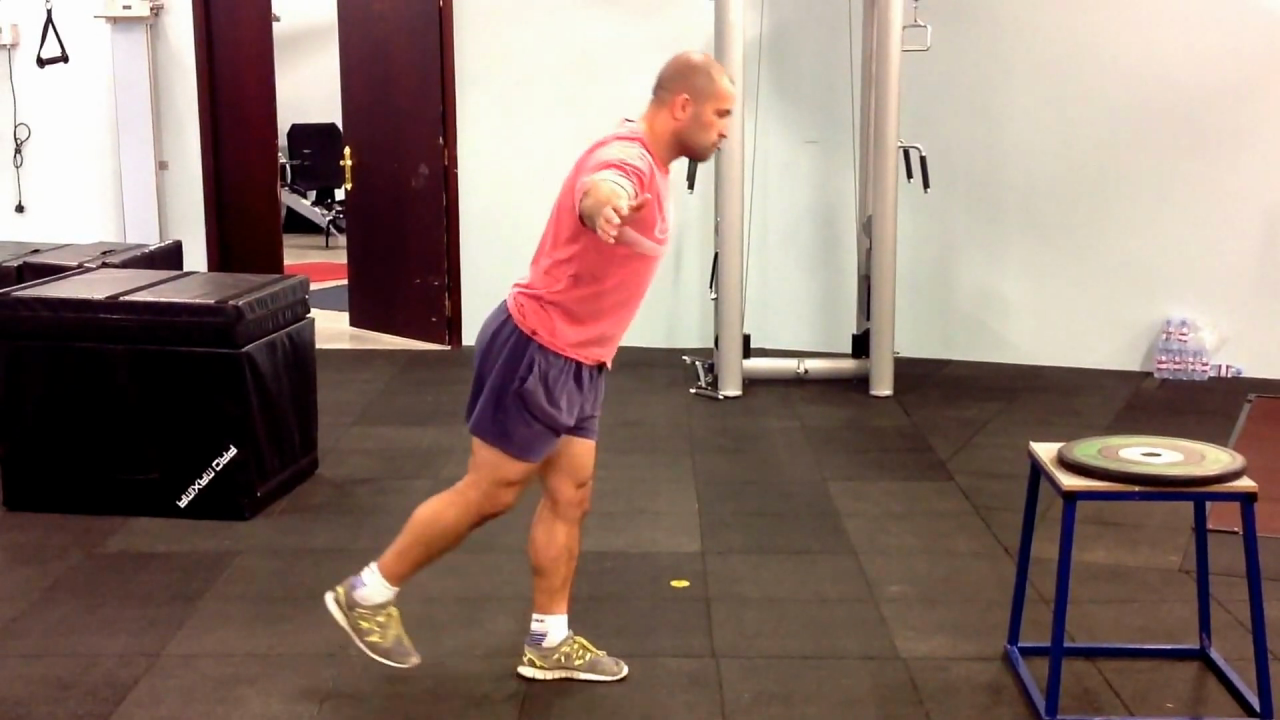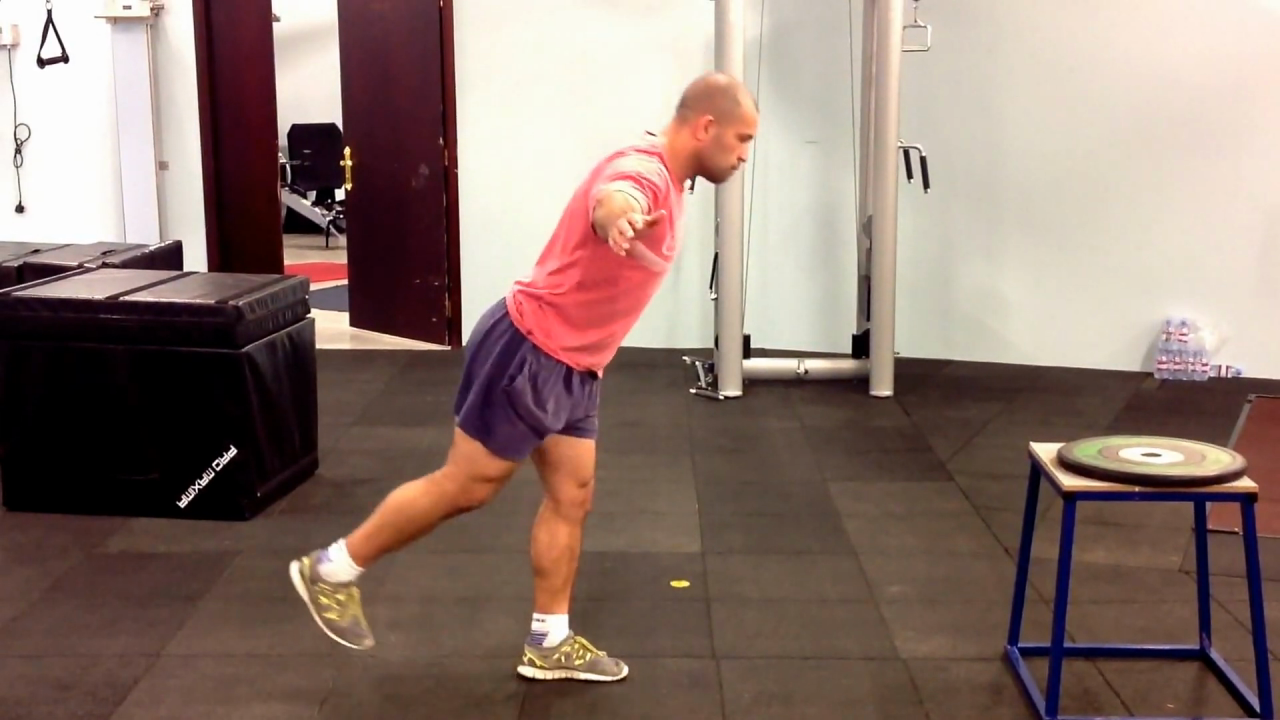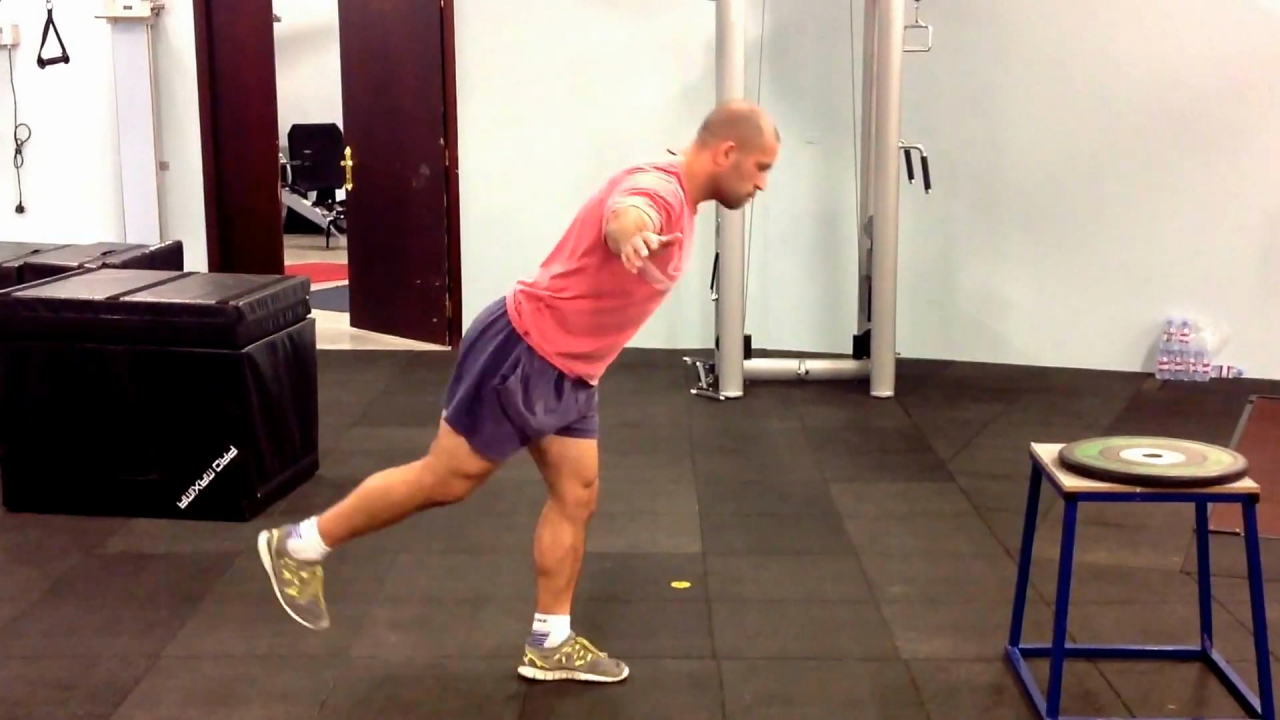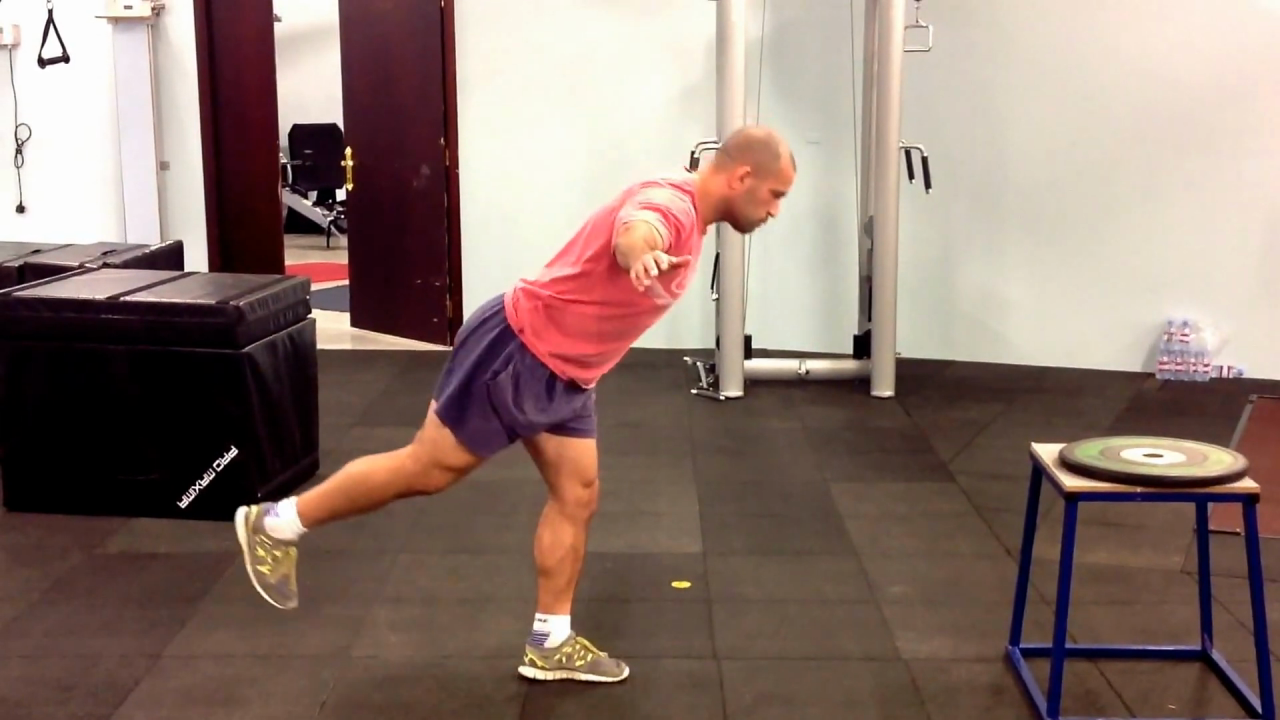
dt=0.2s
person 1, frame 1
left shoulder: (647, 159)
right shoulder: (626, 159)
right elbow: (599, 186)
right wrist: (605, 202)
left hip: (575, 359)
right hip: (536, 351)
left knee: (570, 497)
right knee: (487, 494)
left ankle: (549, 643)
right ankle: (364, 594)
person 1, frame 2
left shoulder: (663, 173)
right shoulder: (643, 172)
right elbow: (611, 198)
right wrist: (619, 215)
left hip: (571, 364)
right hip: (529, 352)
left knee: (571, 497)
right knee: (464, 487)
left ankle: (549, 643)
right ankle: (330, 570)
person 1, frame 3
left shoulder: (677, 192)
right shoulder: (658, 189)
right elbow: (625, 214)
right wrist: (632, 234)
left hip: (568, 368)
right hip: (522, 353)
left knee: (577, 497)
right knee: (444, 481)
left ankle: (550, 644)
right ankle: (300, 546)
person 1, frame 4
left shoulder: (689, 212)
right shoulder: (670, 206)
right elbow: (635, 227)
right wrist: (641, 252)
left hip: (564, 371)
right hip: (517, 351)
left knee: (577, 496)
right knee: (427, 470)
left ankle: (550, 644)
right ankle: (277, 524)
